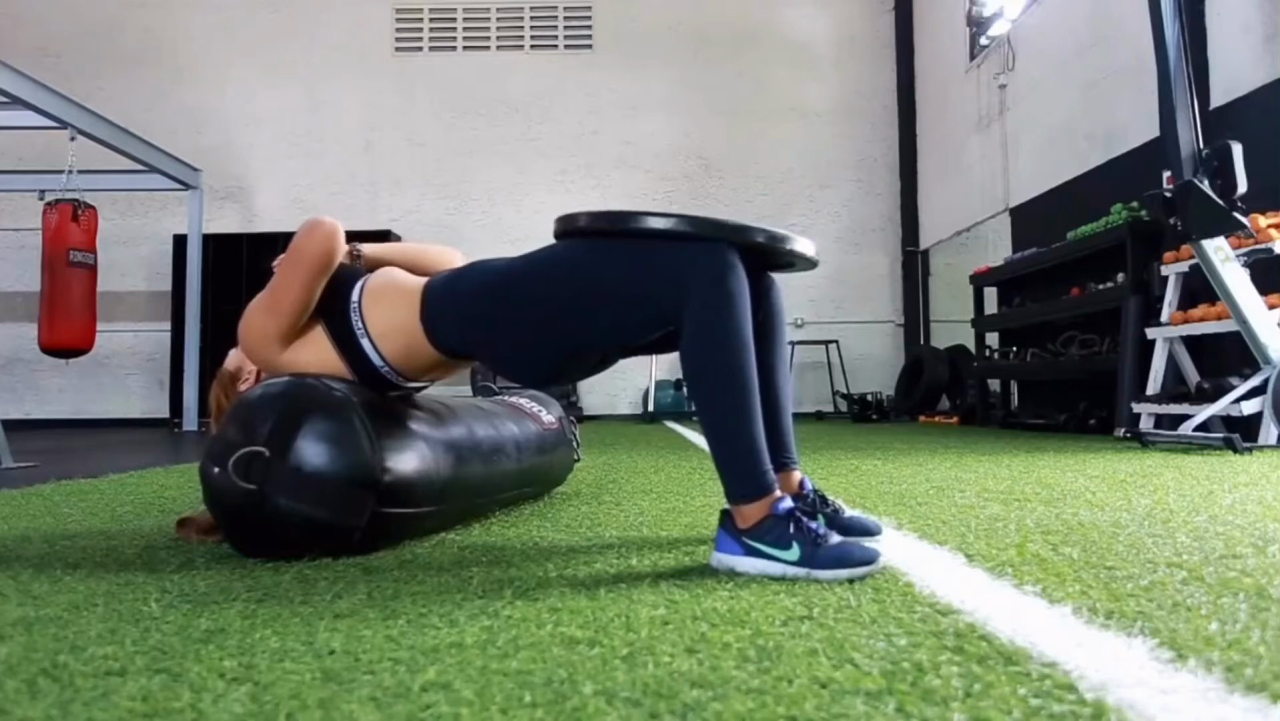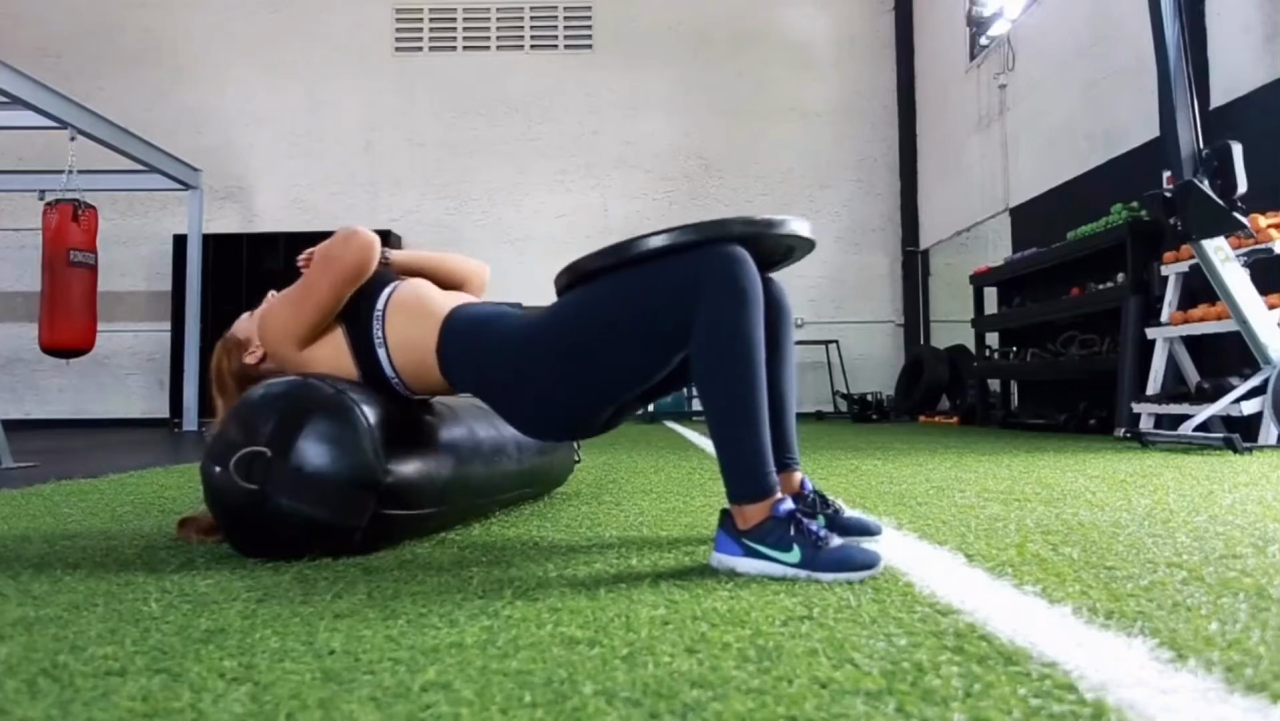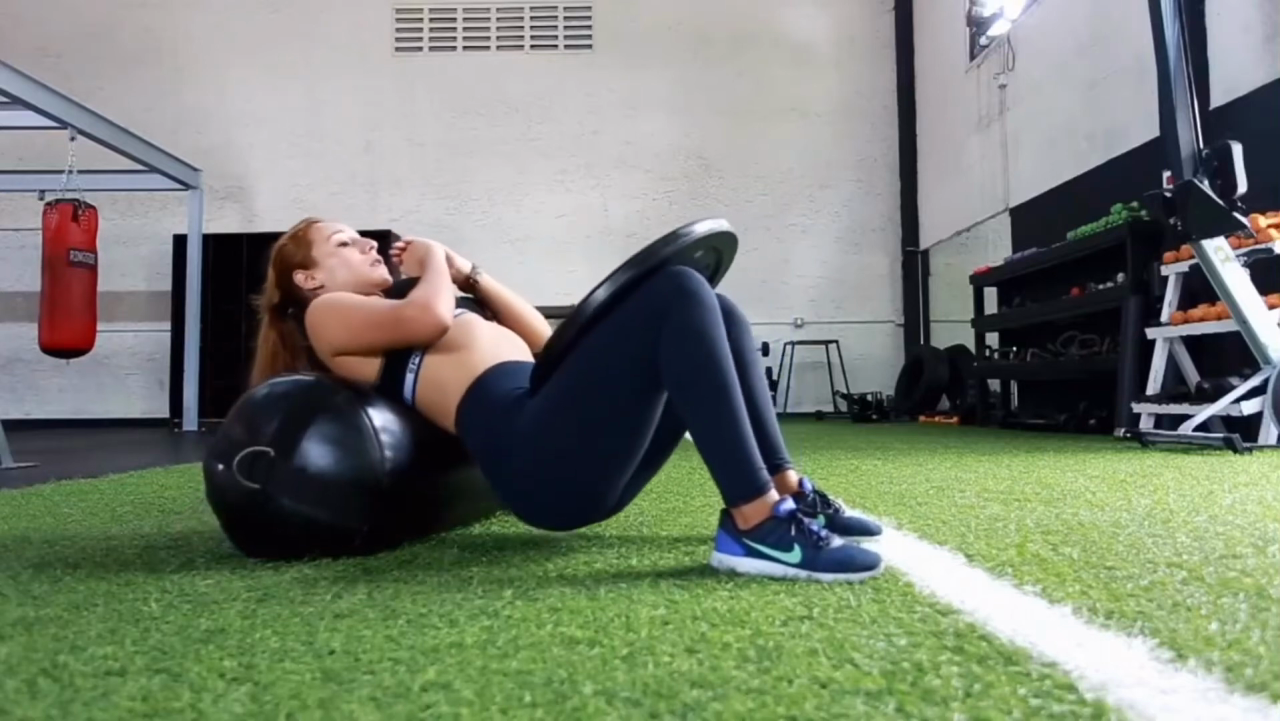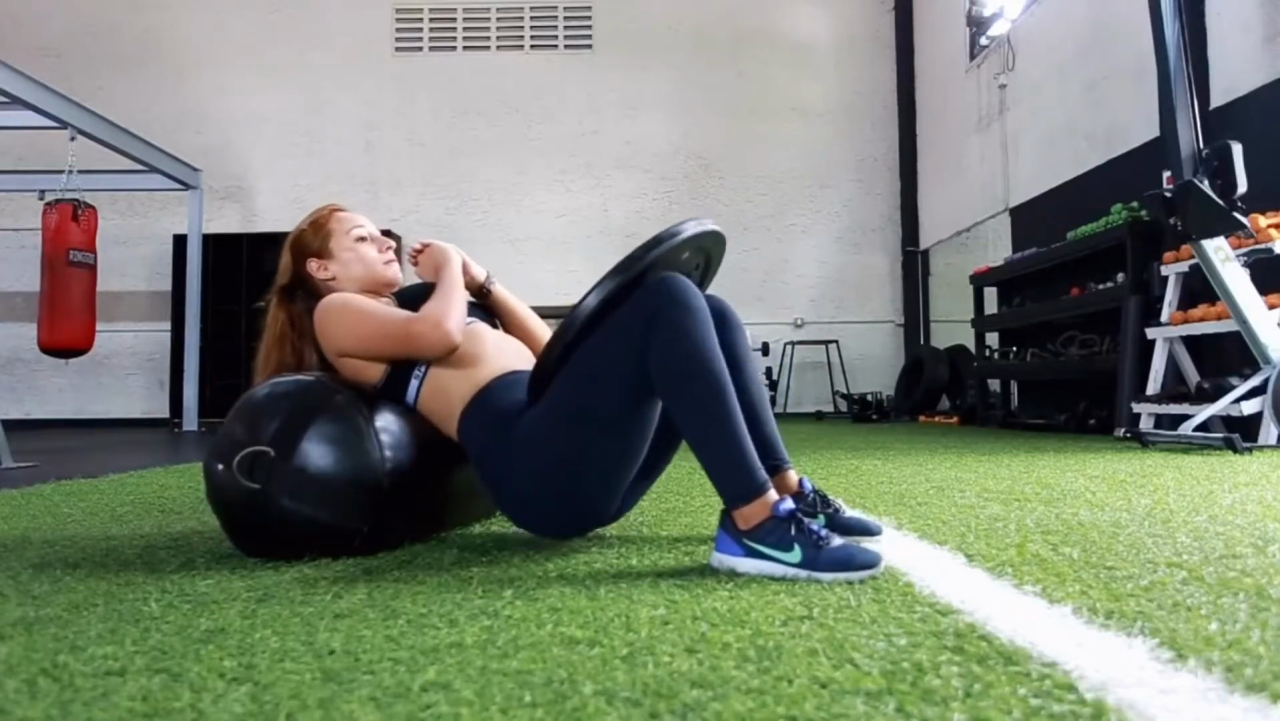
dt=0.5s
person 1, frame 1
left shoulder: (355, 343)
right shoulder: (267, 334)
left elbow: (446, 262)
right elbow: (320, 236)
left wrist: (359, 256)
right wrist: (343, 254)
left hip: (543, 322)
right hip: (509, 314)
left knee: (746, 280)
right knee: (709, 268)
left ankle: (785, 488)
right ankle: (756, 524)
person 1, frame 2
left shoulder: (360, 319)
right shoulder: (286, 333)
left elbow: (473, 278)
right elbow: (356, 251)
left wrist: (388, 256)
right wrist: (350, 248)
left hip: (544, 353)
right hip: (535, 370)
left knee: (758, 295)
right knee: (724, 272)
left ankle: (787, 490)
right ankle: (756, 526)
person 1, frame 3
left shoulder: (399, 324)
right shoulder: (327, 316)
left elbow: (538, 337)
right elbow: (427, 316)
left wrist: (465, 273)
right wrist: (433, 263)
left hip: (584, 453)
right hip: (543, 453)
left knee: (715, 315)
right knee: (677, 294)
left ankle: (789, 492)
right ankle: (756, 526)
person 1, frame 4
left shoulder: (400, 316)
right shoulder: (335, 314)
left elbow: (541, 349)
right elbow: (437, 335)
left wrist: (479, 280)
right wrist: (448, 271)
left hip: (584, 463)
right hip: (542, 460)
left knee: (708, 315)
right knee: (668, 300)
left ankle: (789, 493)
right ankle: (758, 526)
